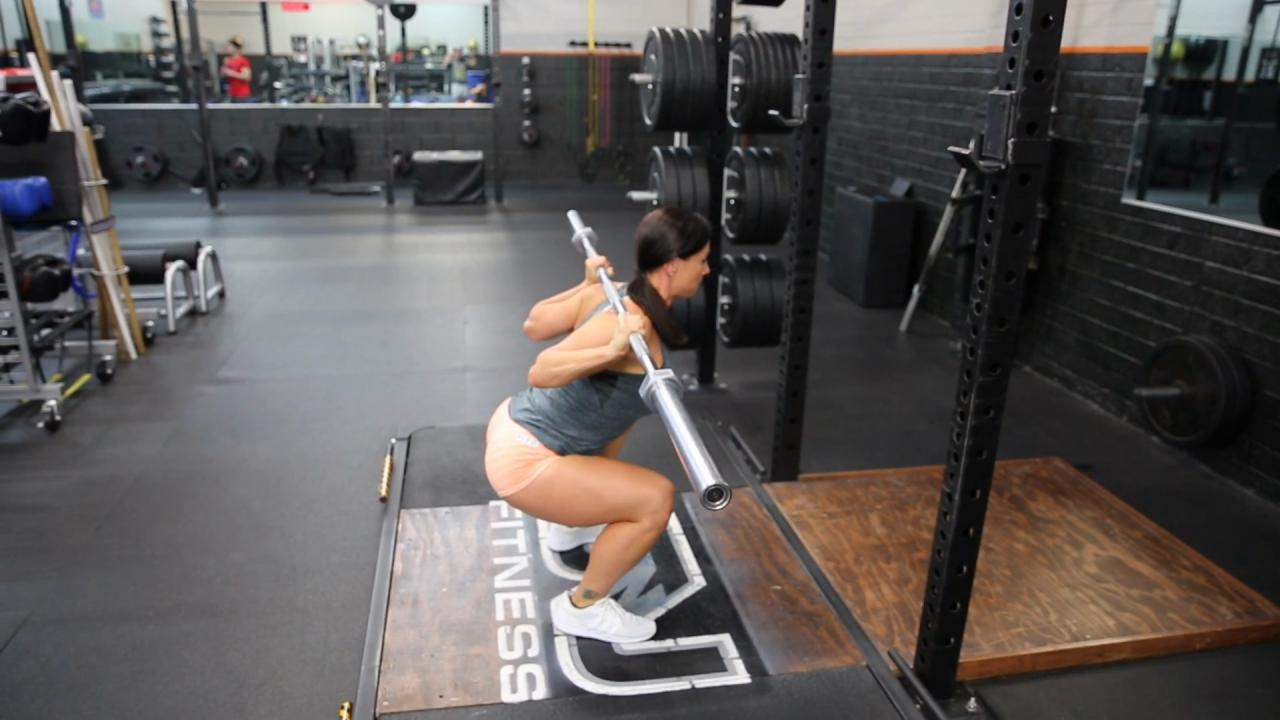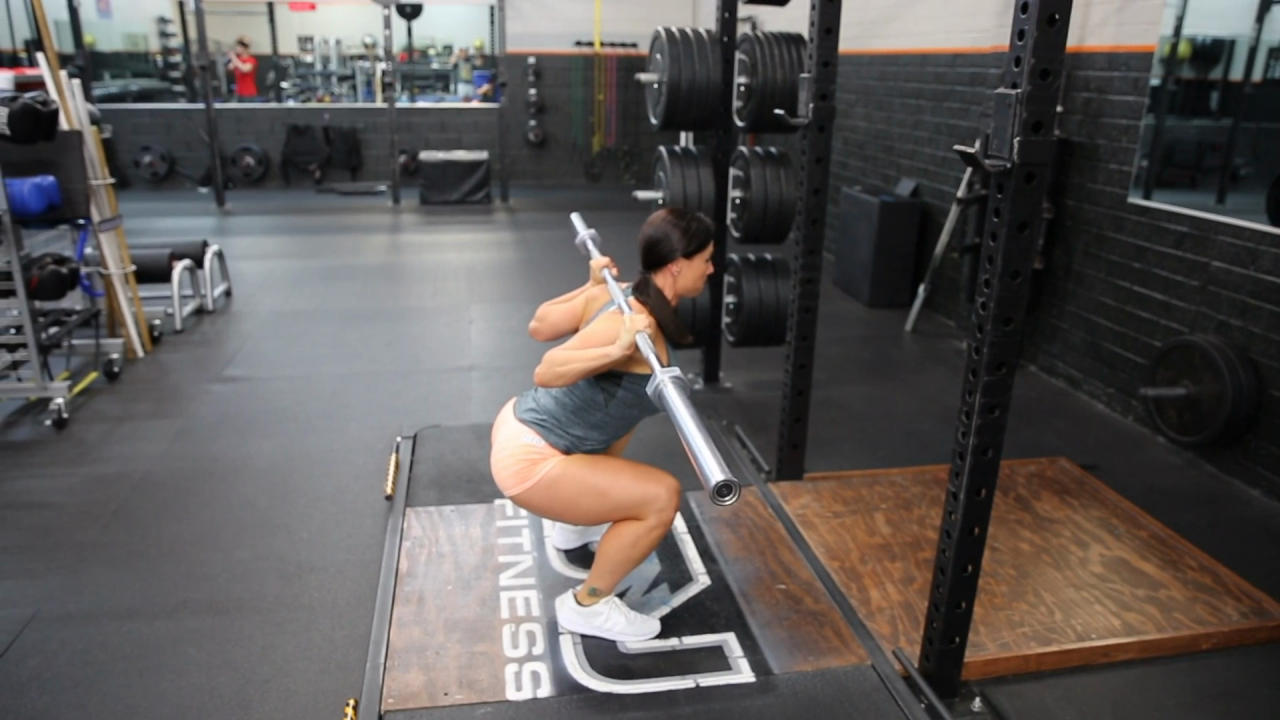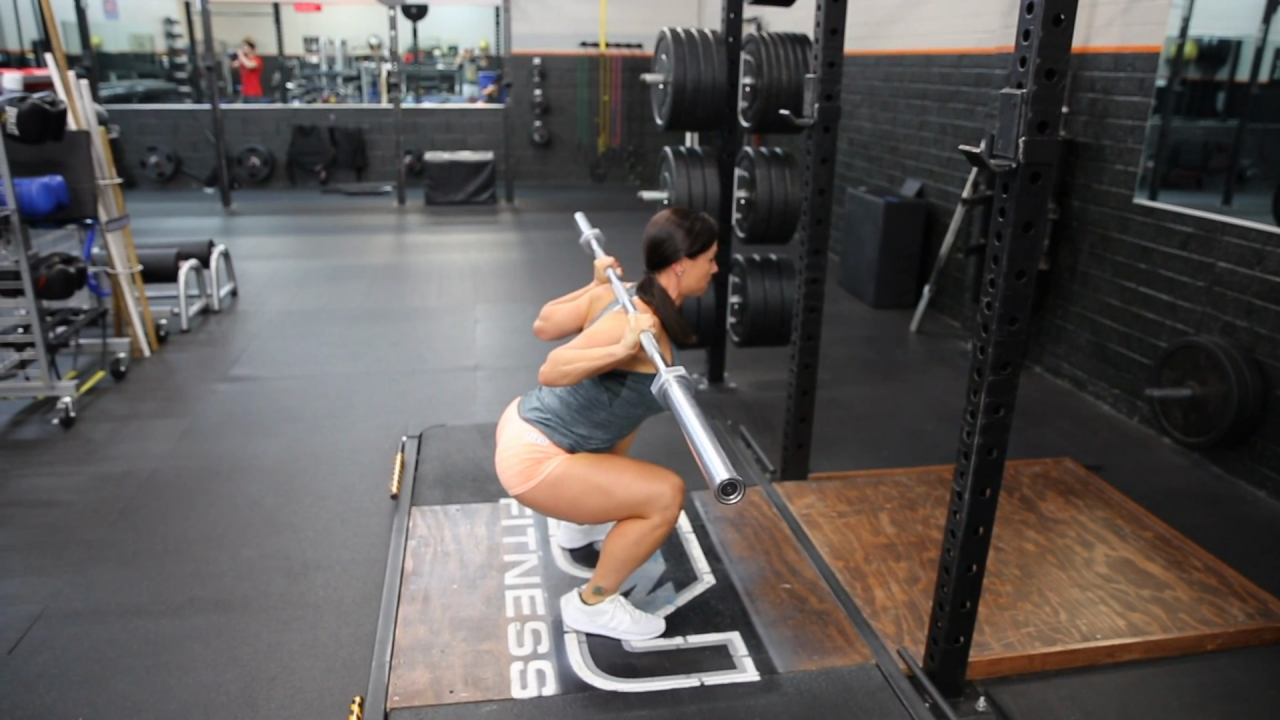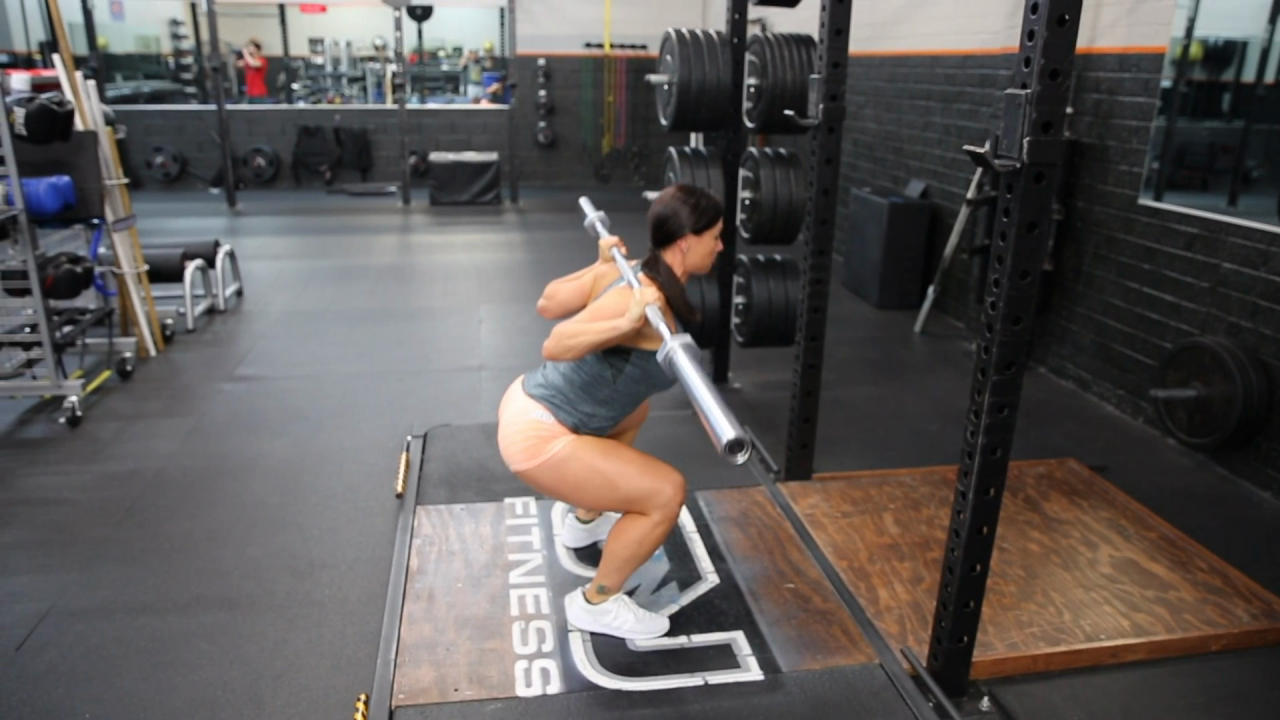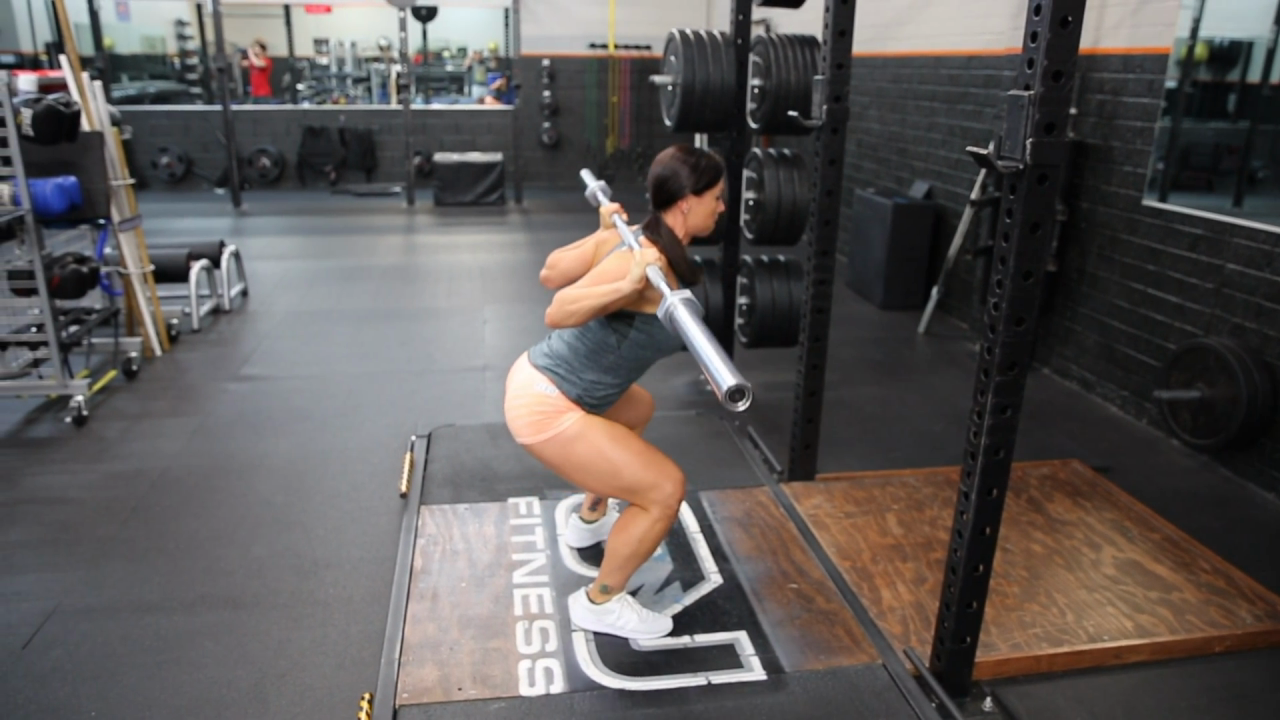
dt=0.4s
person 1, frame 1
left shoulder: (611, 295)
right shoulder: (630, 322)
left elbow: (534, 323)
right elbow: (540, 372)
left wrist: (588, 283)
right wrist: (611, 351)
left hip: (517, 427)
right hip: (524, 460)
left knee: (617, 414)
right knee: (656, 499)
left ankle: (570, 524)
right ankle: (582, 607)
person 1, frame 2
left shoulder: (615, 294)
right shoulder: (636, 323)
left elbow: (539, 325)
right elbow: (546, 371)
left wrist: (592, 283)
right wrist: (618, 351)
left hip: (522, 426)
right hip: (529, 460)
left knee: (621, 412)
right knee: (662, 497)
left ankle: (576, 522)
right ankle: (587, 605)
person 1, frame 3
left shoulder: (618, 294)
right shoulder: (637, 322)
left elbow: (544, 324)
right elbow: (551, 371)
left wrist: (596, 284)
right wrist: (622, 350)
left hip: (527, 426)
right hip: (534, 459)
left knee: (625, 411)
right knee: (666, 496)
left ankle: (582, 520)
right ankle: (593, 603)
person 1, frame 4
left shoulder: (624, 272)
right shoulder: (642, 297)
left elbow: (548, 303)
right elbow: (554, 346)
left wrist: (601, 263)
right wrist: (626, 323)
left hip: (531, 406)
right hip: (538, 437)
left knee: (633, 408)
right knee: (665, 493)
left ankle: (587, 518)
right ankle: (597, 603)
person 1, frame 5
left shoulder: (628, 239)
right shoulder: (647, 262)
left elbow: (550, 272)
right elbow: (557, 313)
left wrist: (603, 230)
right wrist: (628, 286)
left hip: (542, 381)
right hip: (545, 408)
left knee: (638, 410)
right knee: (665, 488)
left ankle: (591, 518)
right ankle: (600, 603)
